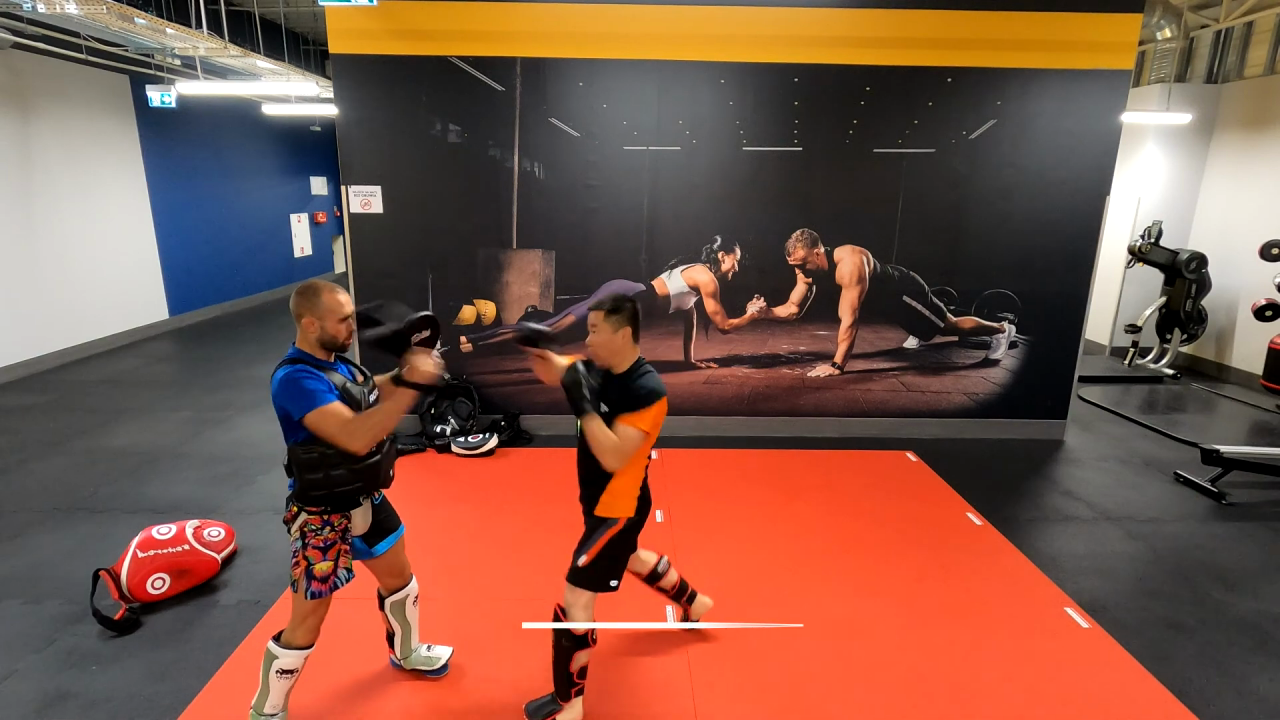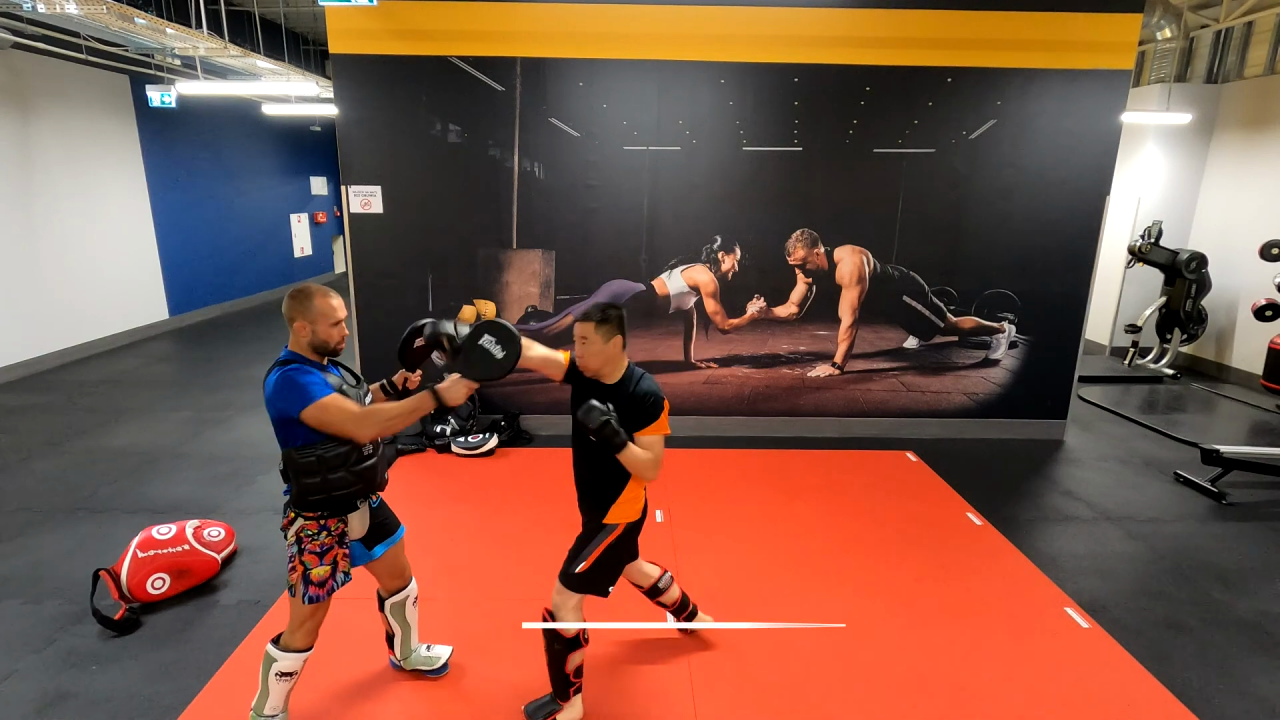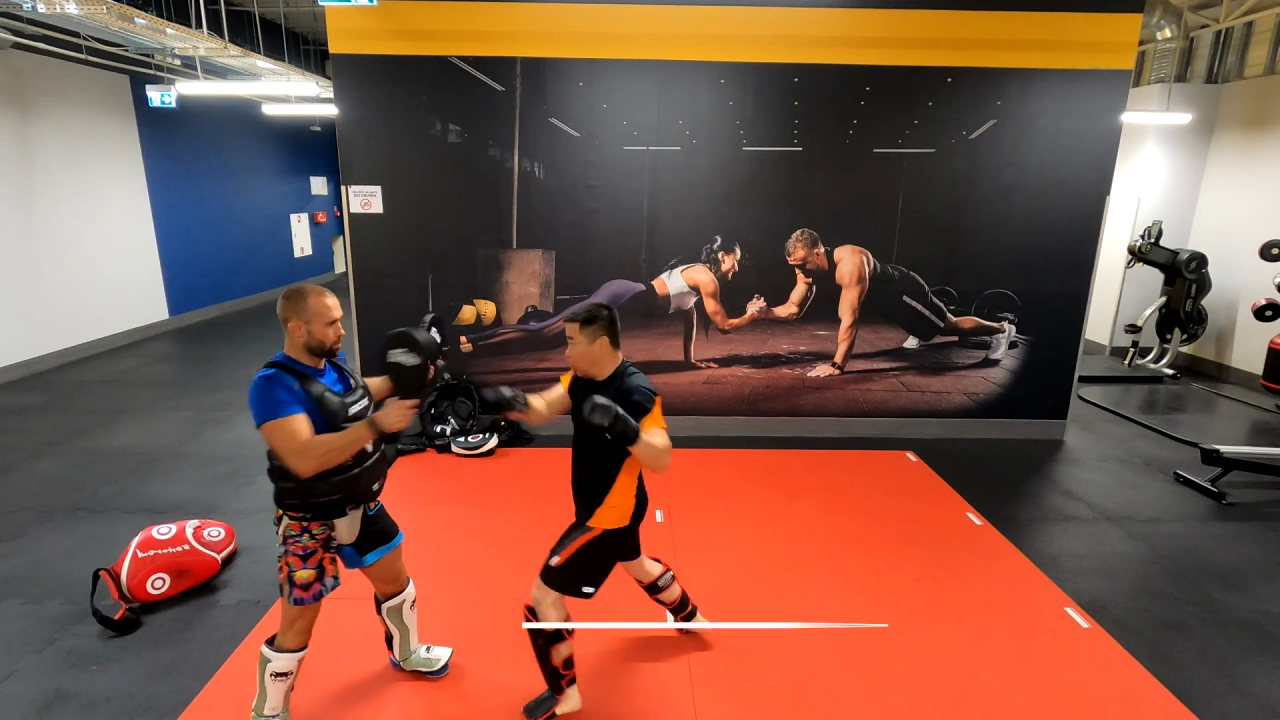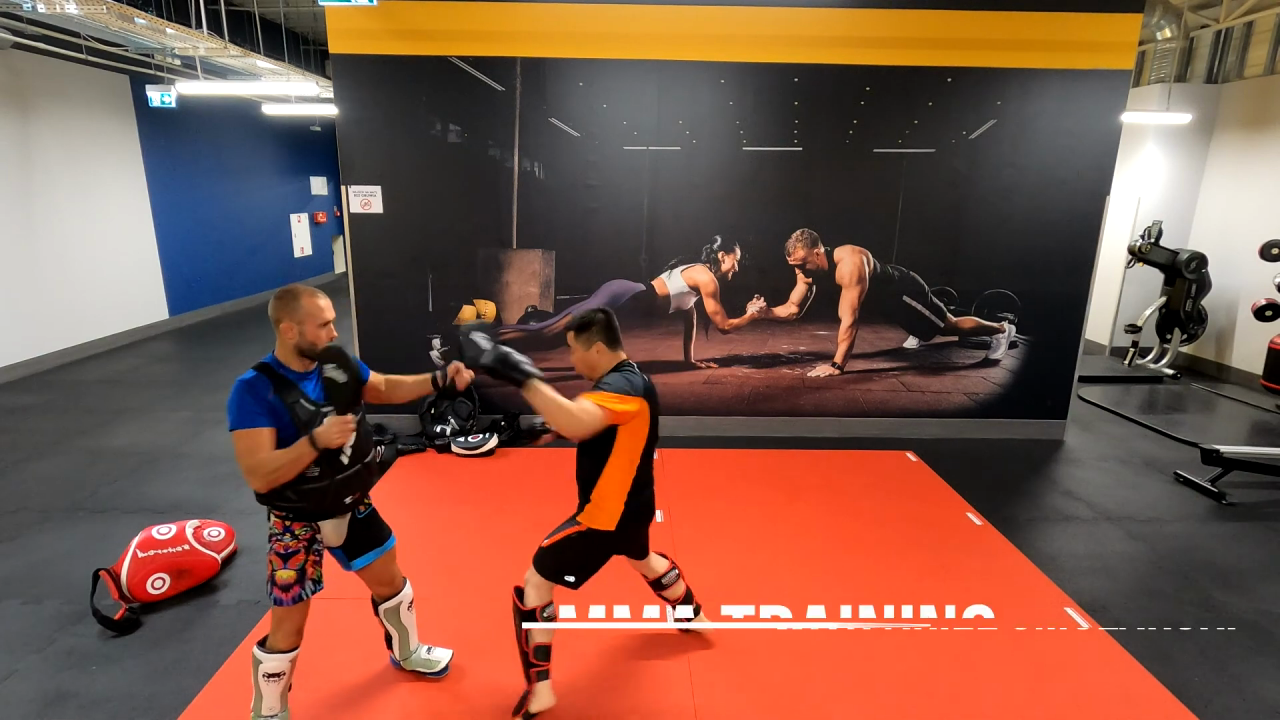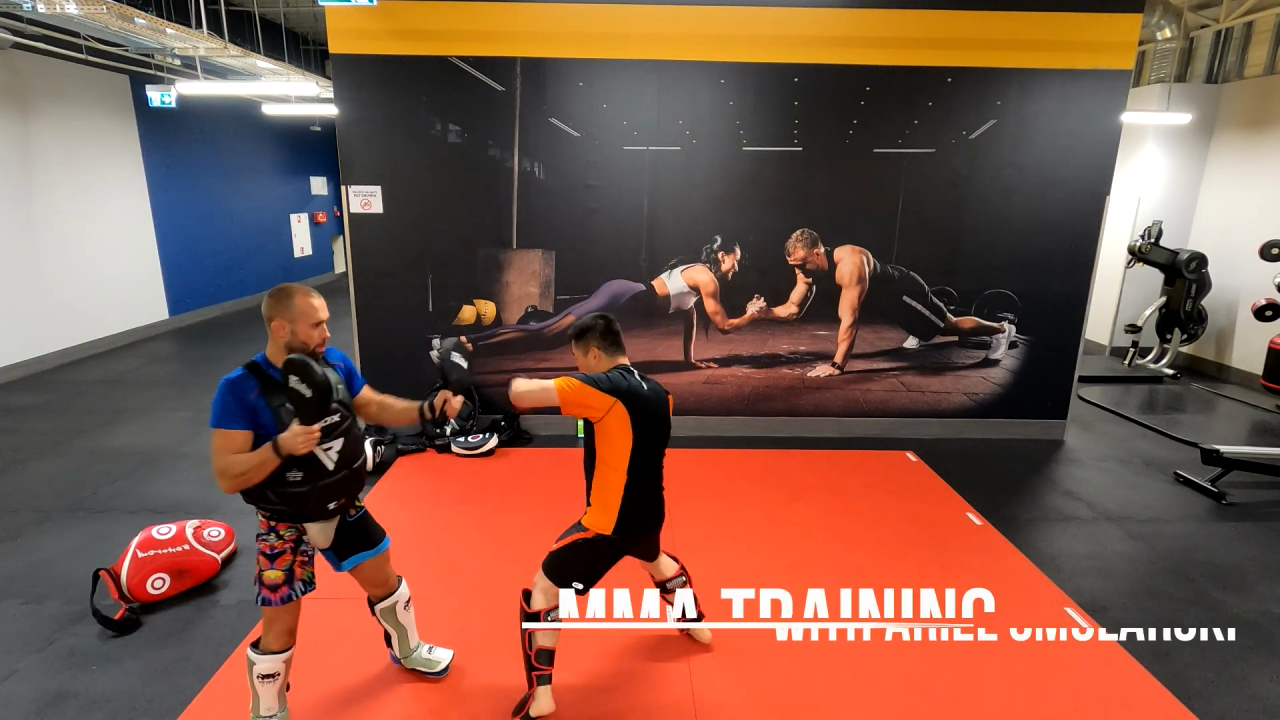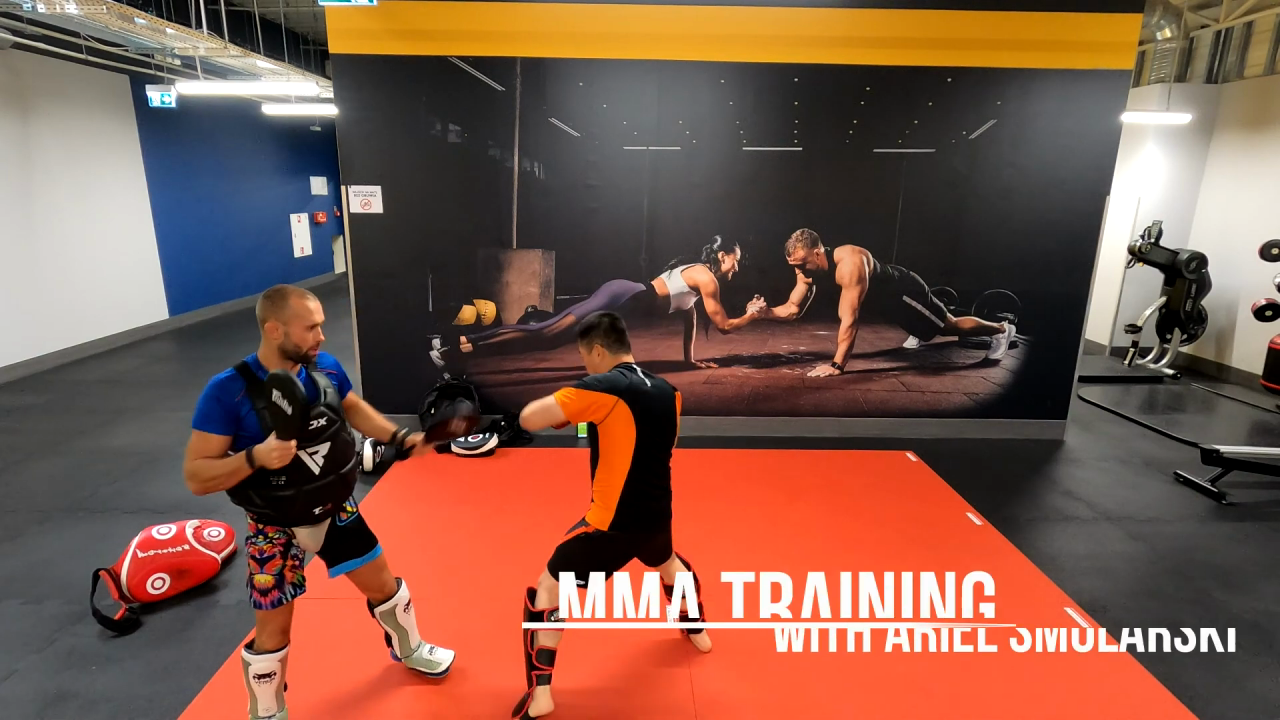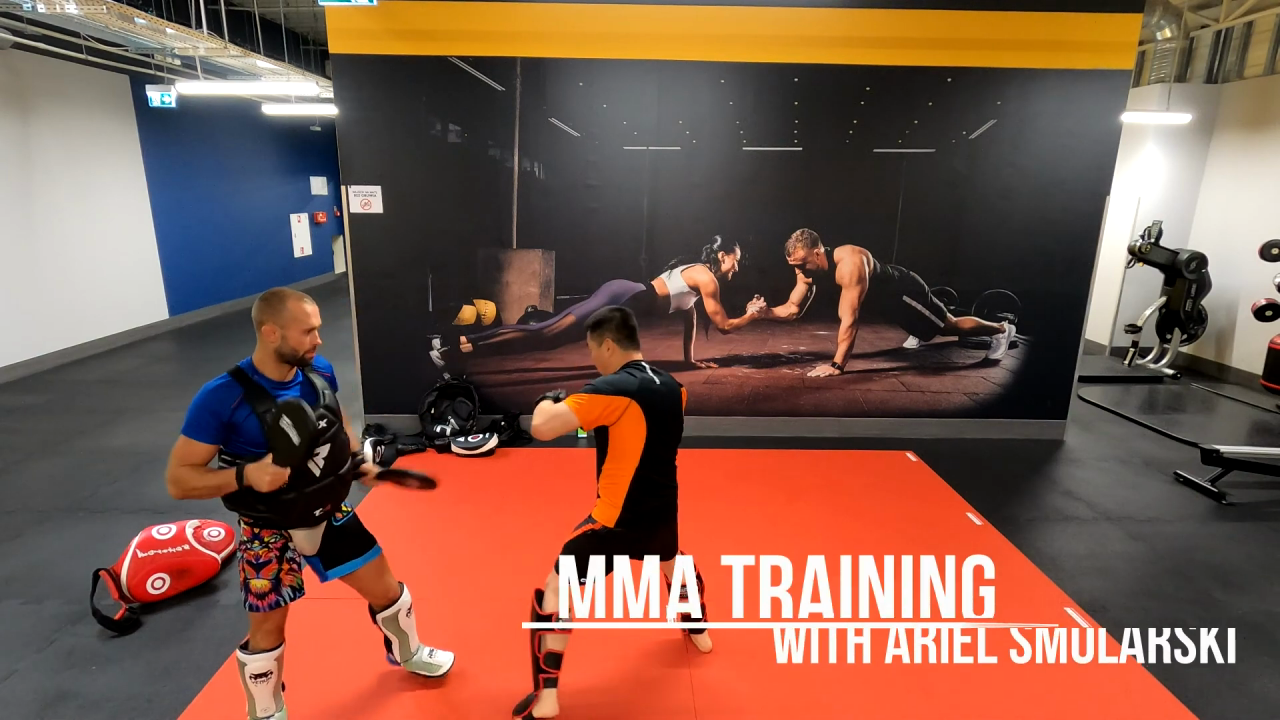
dt=0.1s
person 1, frame 1
left shoulder: (336, 357)
right shoulder: (295, 379)
left elbow: (369, 394)
right elbow: (358, 438)
left wrist: (402, 375)
right wrist: (415, 384)
left hip: (365, 499)
right hip: (322, 517)
left knee: (398, 576)
right knee: (305, 627)
left ankle: (406, 651)
person 1, frame 2
left shoulder: (326, 363)
right shoulder: (289, 381)
left elbow: (360, 404)
right elbow: (362, 427)
left wrist: (396, 384)
right wrist: (438, 396)
left hip: (363, 503)
right hip: (319, 522)
left knee: (398, 578)
right knee: (303, 629)
left ankle: (406, 652)
person 1, frame 3
left shoulder: (331, 362)
right shoulder: (273, 386)
left elbow: (358, 400)
right elbow: (305, 459)
left wrist: (397, 383)
right wrist: (377, 424)
left hip: (359, 508)
right hip: (309, 524)
left knee: (395, 582)
right knee: (296, 630)
left ankle: (406, 652)
person 1, frame 4
left shoulder: (337, 362)
right shoulder: (253, 391)
left elbow: (384, 389)
right elbow: (258, 476)
left wrist: (440, 379)
right wrist: (316, 440)
left hip: (353, 507)
right hip: (297, 524)
left knee: (389, 582)
right knee: (286, 632)
left ankle: (406, 652)
person 1, frame 5
left shoulder: (333, 363)
right shoulder: (239, 389)
left elbow: (376, 408)
right elbow: (229, 477)
left wrist: (428, 409)
right wrist: (281, 446)
left hip: (343, 509)
right hip: (285, 525)
left knee: (385, 583)
right knee: (279, 633)
left ankle: (407, 650)
person 1, frame 6
left shoulder: (328, 368)
right shoulder: (227, 392)
left elbow: (356, 410)
right elbow: (196, 475)
left wrist: (399, 437)
right wrist: (255, 457)
left hip: (335, 513)
right hip: (274, 529)
left knee: (383, 584)
right knee: (272, 634)
left ankle: (409, 649)
person 1, frame 7
left shoulder: (319, 371)
right shoulder: (221, 398)
right elbow: (178, 480)
left wrist: (360, 461)
right wrist: (246, 475)
left hip: (331, 515)
right hip: (270, 533)
left knee: (386, 590)
right knee: (267, 634)
left ankle: (408, 653)
person 2, frame 1
left shoulder: (647, 390)
right shoulder: (598, 367)
left elbow: (614, 460)
right elbow: (553, 373)
left wrist: (586, 409)
right wrist: (538, 348)
left hip: (617, 507)
right hip: (608, 502)
left knee: (575, 597)
right knee: (630, 558)
right ankle: (692, 603)
person 2, frame 2
left shoulder: (646, 395)
right shoulder: (583, 369)
left elbow: (650, 469)
right elbow: (534, 354)
left wrist: (612, 437)
left hip: (618, 514)
right hip: (602, 510)
left knee: (563, 601)
right knee: (632, 569)
right ankle: (691, 616)
person 2, frame 3
left shoulder: (636, 393)
right shoulder: (583, 377)
left elbow: (660, 460)
right elbow: (542, 411)
left wrist: (625, 429)
right wrist: (515, 402)
left hip: (610, 514)
right hip: (602, 510)
left knee: (544, 597)
right knee: (635, 562)
right ankle: (689, 615)
person 2, frame 4
left shoulder: (628, 388)
right shoulder: (619, 381)
left elbow: (577, 423)
right elbow: (586, 431)
left wrist: (524, 374)
right wrist: (549, 430)
left hip: (606, 518)
right hip: (633, 509)
left knee: (532, 585)
right knee: (644, 557)
right ankle: (692, 614)
person 2, frame 5
left shoulder: (601, 387)
right shoulder: (657, 391)
left elbow: (521, 395)
left wrist: (523, 379)
left hip: (610, 521)
right hip: (651, 511)
left knee: (541, 590)
right knee: (654, 559)
right ankle: (696, 623)
person 2, frame 6
left shoulder: (604, 388)
right shoulder: (667, 390)
left elbow: (530, 418)
left wrist: (555, 401)
left hip: (613, 521)
right hip: (657, 514)
left knee: (546, 589)
right knee: (669, 565)
right ankle: (696, 630)
person 2, frame 7
left shoulder: (614, 389)
right shoulder: (673, 387)
left elbow: (542, 427)
left wrist: (554, 398)
left hip: (619, 518)
right hip: (663, 510)
left knee: (554, 589)
right knee: (671, 562)
right ankle: (698, 629)
person 3, frame 1
left shoulder: (694, 272)
right shoulder: (708, 278)
left elbow: (690, 315)
right elbow: (724, 325)
left wrist: (691, 360)
right wrist: (752, 314)
left hip: (622, 296)
left knee: (546, 332)
left ankle: (467, 341)
right ankle: (467, 345)
person 3, frame 2
left shoulder: (699, 271)
right shoulder: (706, 277)
left elbow: (691, 315)
right elbow: (723, 324)
left wrist: (690, 359)
right wrist: (752, 313)
left hip: (626, 295)
right hip: (625, 299)
left knee: (556, 332)
right knee: (549, 334)
person 3, frame 3
left shoulder: (695, 272)
right shoulder: (708, 279)
left elbow: (690, 318)
right elbow: (724, 325)
left wrist: (691, 359)
right wrist: (751, 314)
left hip: (620, 293)
right hip: (621, 299)
left knee: (547, 332)
right knee: (546, 334)
left ankle: (468, 341)
right ankle: (469, 345)
person 3, frame 4
left shoulder: (696, 271)
right shoulder: (707, 278)
left elbow: (689, 315)
right elbow: (723, 325)
left wrist: (690, 358)
right wrist: (752, 313)
left hip: (623, 295)
right hip: (623, 300)
left knee: (552, 331)
right knee: (549, 333)
person 3, frame 5
left shoulder: (689, 274)
right shoulder: (706, 279)
left elbow: (688, 316)
right elbow: (724, 325)
left wrist: (691, 359)
right wrist: (751, 315)
left hip: (620, 294)
right hip: (622, 300)
left knee: (542, 333)
right knee: (544, 335)
left ankle: (465, 343)
right ankle: (466, 346)
person 3, frame 6
left shoulder: (695, 272)
right shoulder: (707, 278)
left elbow: (689, 316)
right elbow: (724, 325)
left wrist: (690, 358)
right wrist: (751, 315)
left hip: (621, 297)
right hip: (621, 300)
left knee: (544, 334)
right knee: (544, 336)
left ankle: (461, 342)
right ankle: (457, 348)
person 3, frame 7
left shoulder: (695, 272)
right shoulder: (707, 278)
left elbow: (690, 316)
right elbow: (724, 325)
left wrist: (690, 358)
right wrist: (751, 315)
left hip: (621, 296)
right hip: (622, 300)
left knee: (544, 333)
right knee: (546, 336)
left ankle: (462, 342)
right ankle: (458, 348)
person 4, frame 1
left shoulder: (849, 263)
right shoulder: (808, 269)
left elbow: (849, 319)
right elbow: (793, 309)
left wrist: (837, 365)
right wrist: (765, 312)
left hip: (904, 290)
right hip: (886, 292)
left knee: (949, 326)
left ankle: (1001, 330)
right ankle: (919, 333)
person 4, frame 2
left shoulder: (849, 264)
right shoulder: (808, 269)
left elbow: (849, 318)
right elbow: (793, 308)
left wrist: (837, 365)
right wrist: (765, 312)
left hip: (904, 290)
right hip: (886, 293)
left knee: (950, 326)
left ankle: (1001, 330)
right ankle: (920, 333)
person 4, frame 3
left shoulder: (849, 264)
right shoulder: (808, 269)
left elbow: (849, 318)
right elbow: (793, 308)
left wrist: (837, 365)
right wrist: (765, 312)
left hip: (904, 290)
right hip: (886, 293)
left knee: (949, 326)
left ankle: (1000, 330)
right ankle: (919, 333)
person 4, frame 4
left shoulder: (849, 264)
right shoulder: (808, 267)
left elbow: (849, 319)
right elbow: (793, 309)
left wrist: (837, 365)
right wrist: (765, 312)
left hip: (904, 290)
right hip: (884, 293)
left knee: (949, 326)
left ankle: (1001, 330)
right ankle: (918, 334)
person 4, frame 5
left shoulder: (849, 264)
right shoulder: (808, 268)
left elbow: (849, 319)
right elbow: (793, 309)
left wrist: (837, 365)
right wrist: (765, 312)
left hip: (904, 290)
right hip: (885, 292)
left knee: (949, 327)
left ankle: (1001, 330)
right ankle: (918, 334)
person 4, frame 6
left shoulder: (849, 264)
right shoulder: (809, 267)
left elbow: (849, 319)
right elbow: (793, 309)
left wrist: (837, 365)
right wrist: (765, 312)
left hip: (904, 290)
right hip: (886, 293)
left knee: (949, 326)
left ankle: (1001, 330)
right ankle: (918, 335)
person 4, frame 7
left shoulder: (849, 264)
right shoulder: (808, 267)
left elbow: (849, 319)
right elbow: (793, 309)
left wrist: (837, 365)
right wrist: (764, 313)
left hip: (904, 290)
right hip: (886, 293)
left knee: (948, 327)
left ankle: (1000, 330)
right ankle: (918, 335)
